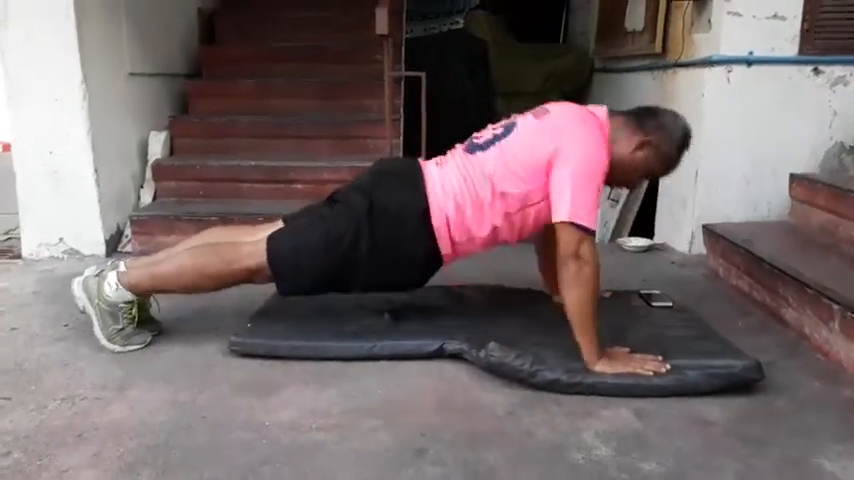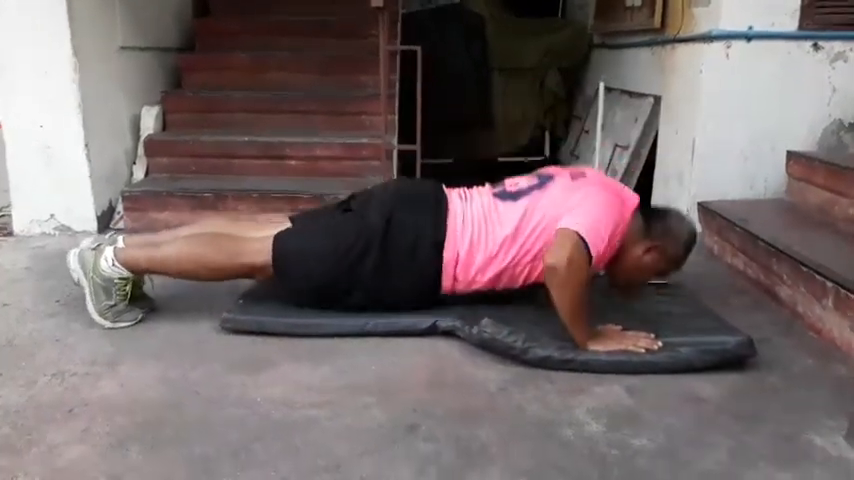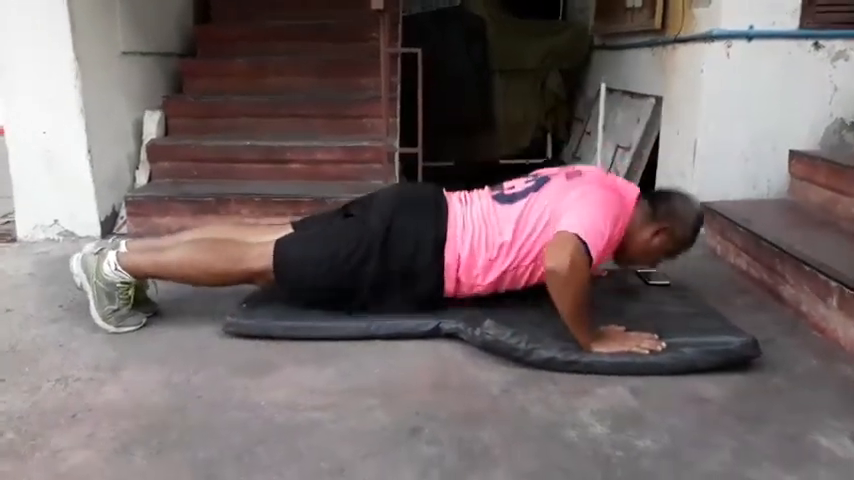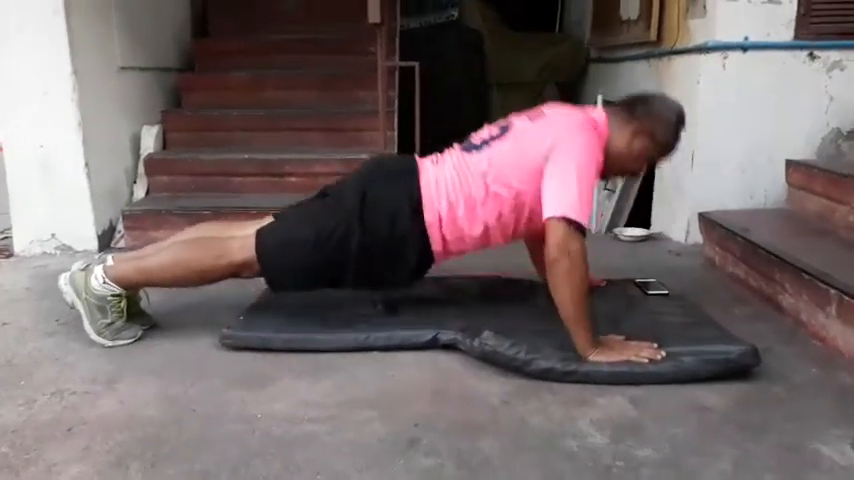
dt=0.3s
person 1, frame 1
left shoulder: (572, 122)
right shoulder: (588, 143)
left elbow: (543, 219)
right elbow: (577, 252)
left wrist: (557, 291)
right wrist: (596, 357)
left hip: (407, 189)
right hip: (407, 222)
left knee: (264, 240)
right knee: (257, 260)
left ankle: (124, 272)
right ankle: (121, 284)
person 1, frame 2
left shoulder: (591, 187)
right shoulder: (609, 208)
right elbow: (562, 260)
left wrist: (570, 282)
right wrist: (588, 337)
left hip: (419, 210)
right hip: (415, 247)
left knee: (269, 235)
right knee: (260, 256)
left ankle: (126, 245)
right ankle: (117, 257)
person 1, frame 3
left shoulder: (594, 185)
right shoulder: (608, 205)
right elbow: (562, 265)
left wrist: (574, 282)
right wrist: (591, 339)
left hip: (422, 212)
right hip: (417, 253)
left knee: (271, 239)
right knee: (261, 263)
left ankle: (126, 251)
right ankle: (120, 263)
person 1, frame 4
left shoulder: (564, 120)
right shoulder: (583, 141)
left elbow: (536, 222)
right elbow: (564, 247)
left wrist: (556, 286)
right wrist: (589, 347)
left hip: (400, 189)
right hip: (398, 219)
left knee: (255, 237)
right knee: (248, 255)
left ankle: (111, 270)
right ankle: (107, 279)
